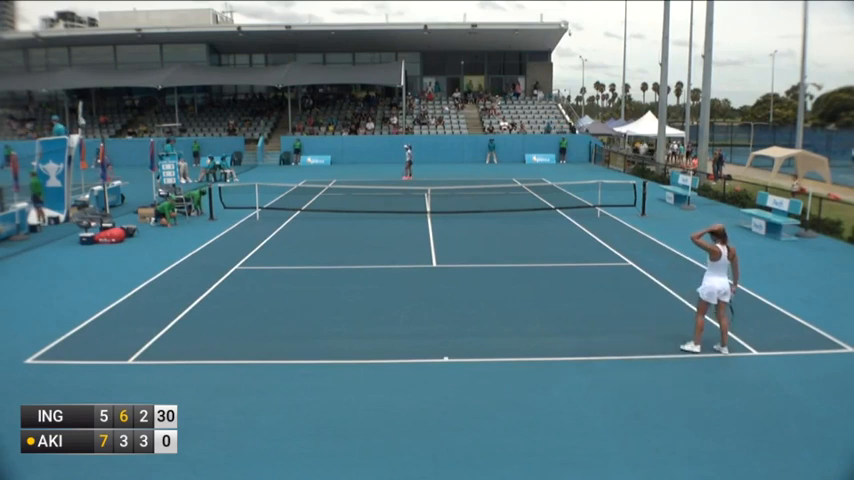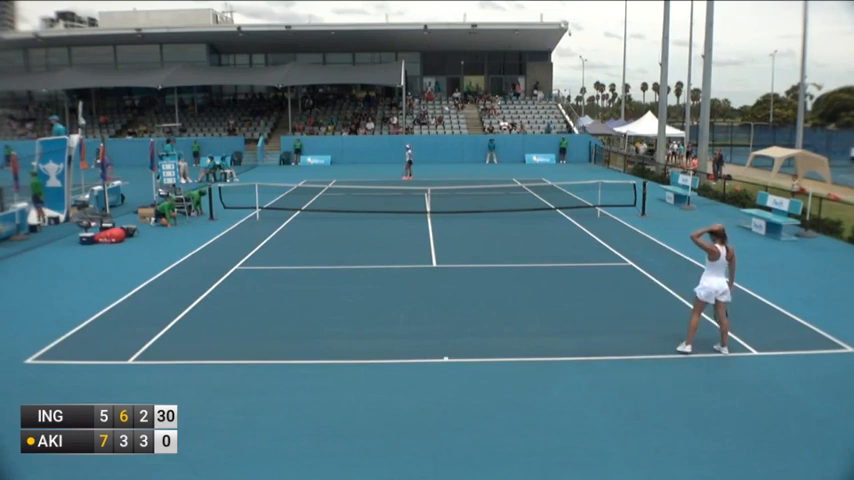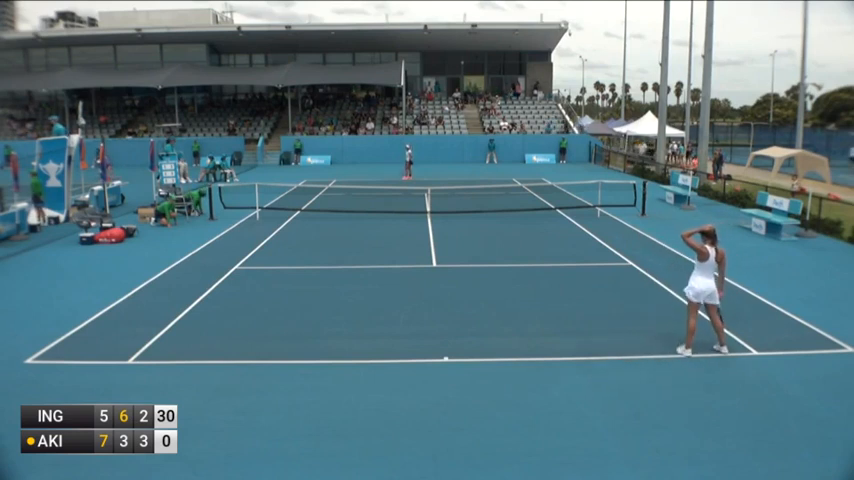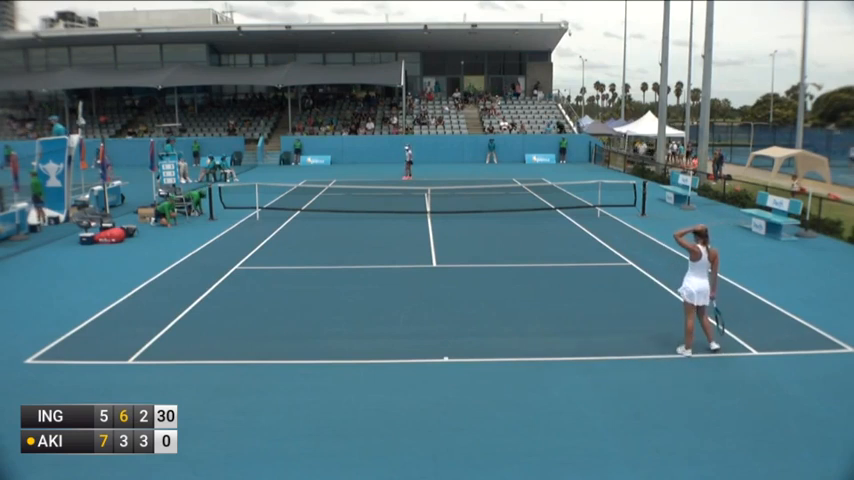
dt=0.3s
person 1, frame 1
left shoulder: (713, 249)
right shoulder: (732, 250)
left elbow: (694, 238)
right elbow: (736, 270)
left wrist: (708, 229)
right wrist: (735, 285)
left hip: (710, 285)
right hip: (723, 284)
left knee: (700, 315)
right knee: (722, 316)
left ankle: (696, 344)
right ankle: (723, 346)
person 1, frame 2
left shoulder: (712, 249)
right shoulder: (730, 251)
left elbow: (693, 236)
right elbow: (732, 271)
left wrist: (708, 229)
right wrist: (731, 286)
left hip: (708, 285)
right hip: (722, 285)
left knee: (695, 314)
right knee: (722, 316)
left ankle: (687, 345)
right ankle: (723, 346)
person 1, frame 3
left shoulder: (701, 249)
right shoulder: (721, 253)
left elbow: (684, 236)
right elbow: (721, 274)
left wrist: (699, 229)
right wrist: (720, 290)
left hip: (696, 285)
right hip: (710, 286)
left knee: (692, 317)
right knee: (715, 317)
left ankle: (687, 348)
right ankle: (723, 346)
person 1, frame 4
left shoulder: (694, 249)
right shoulder: (714, 253)
left elbow: (676, 236)
right elbow: (714, 273)
left wrist: (692, 229)
right wrist: (713, 290)
left hip: (691, 285)
right hip: (704, 286)
left knee: (689, 318)
right knee: (703, 316)
left ankle: (687, 348)
right ankle: (712, 343)
